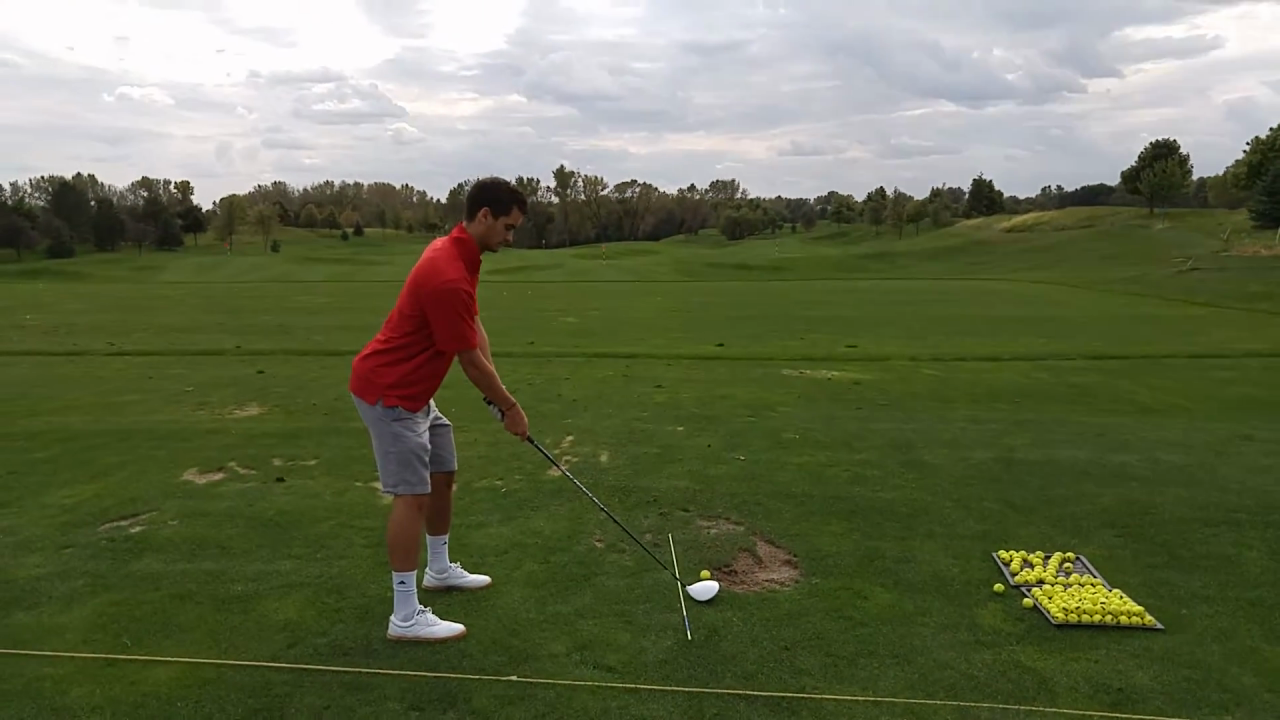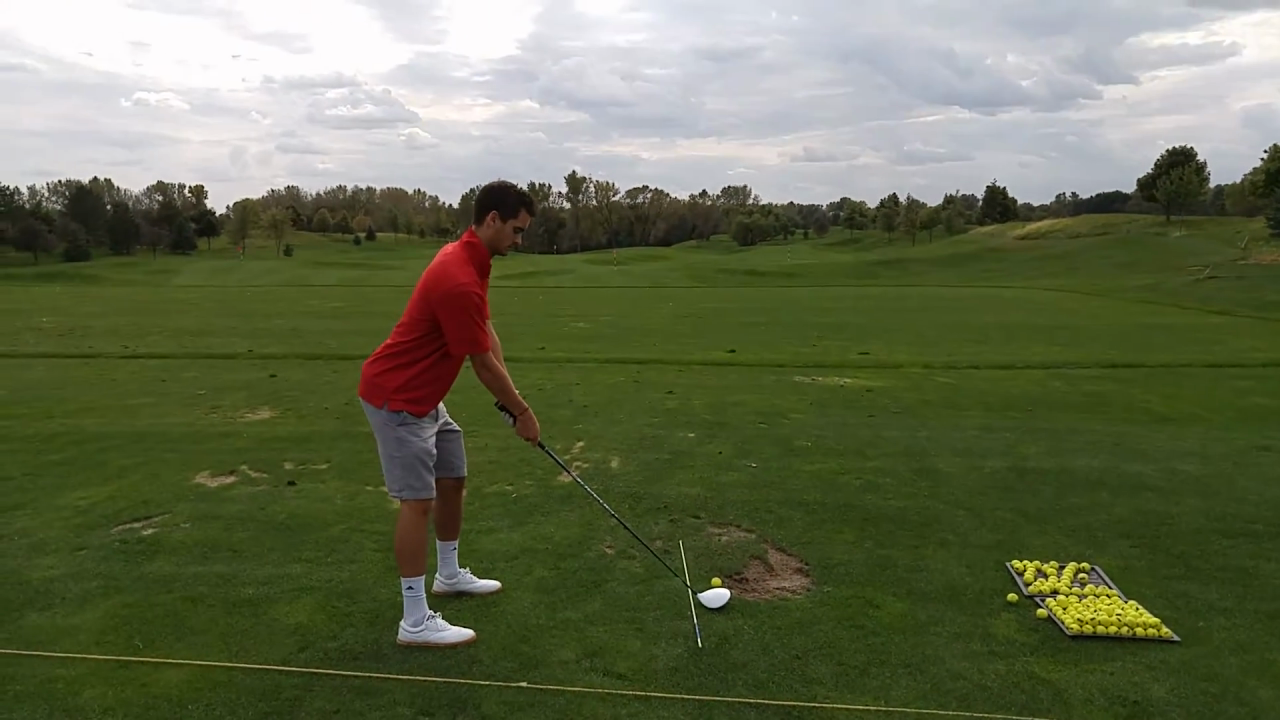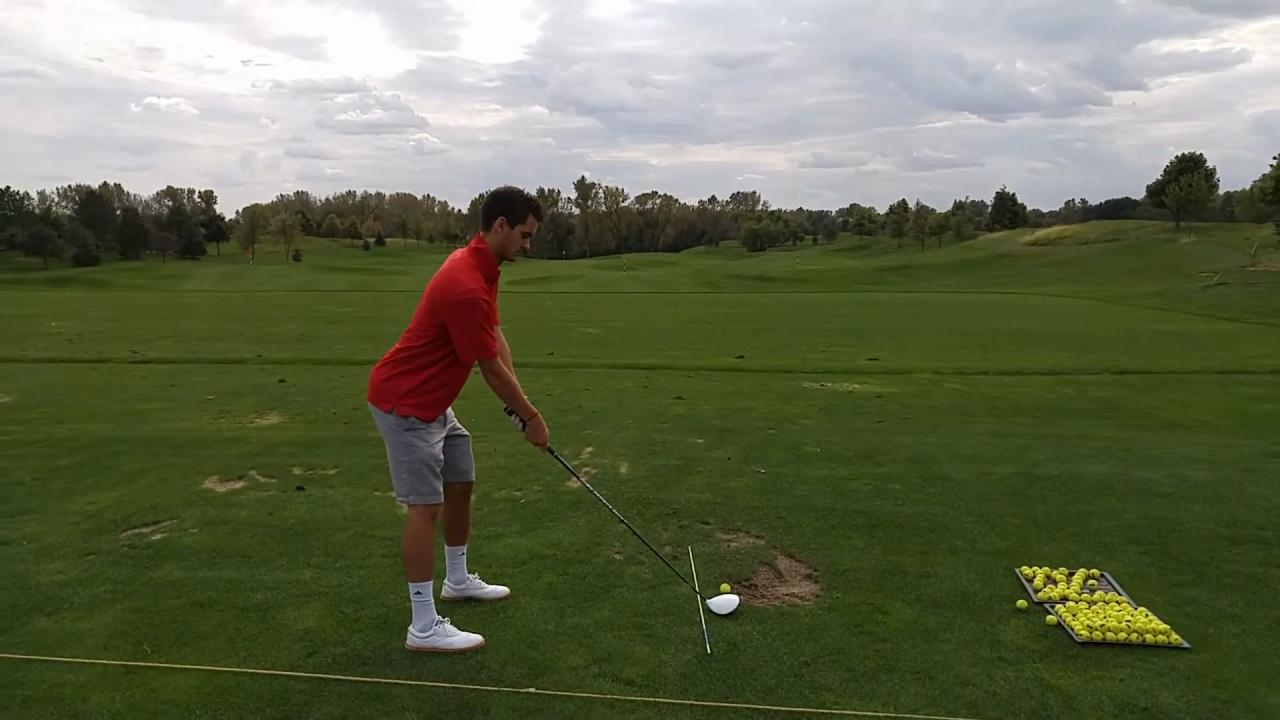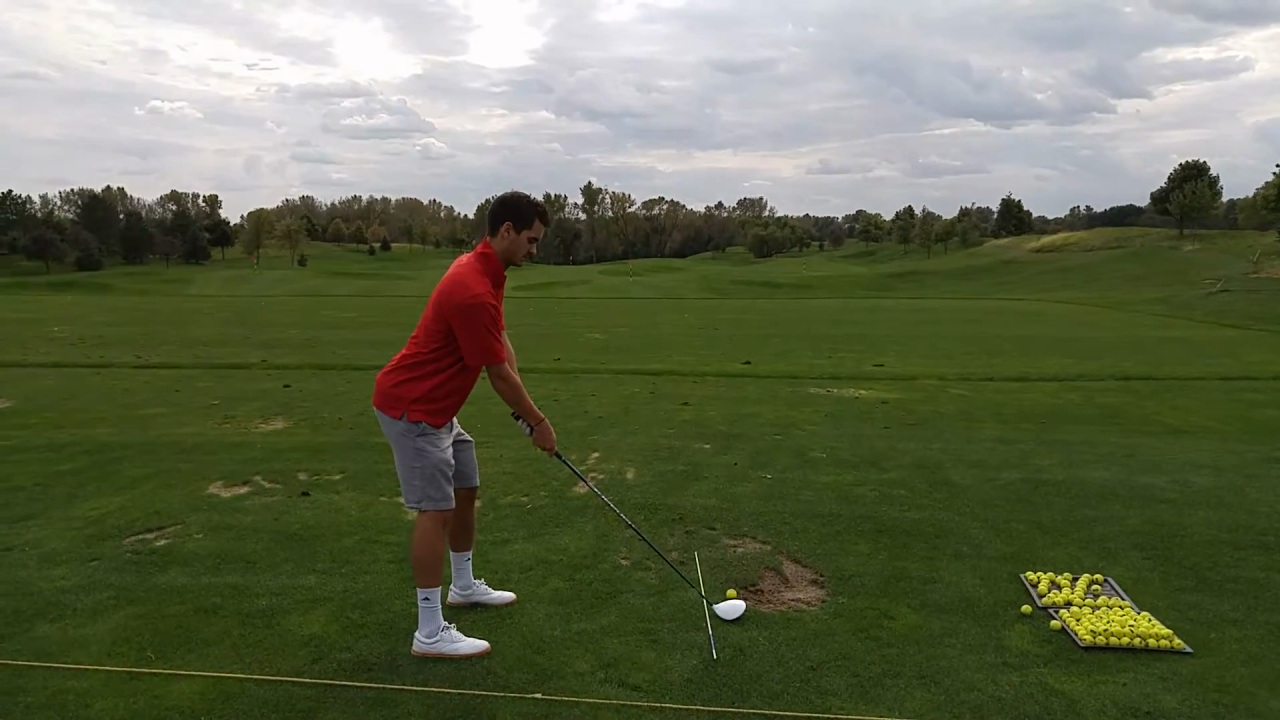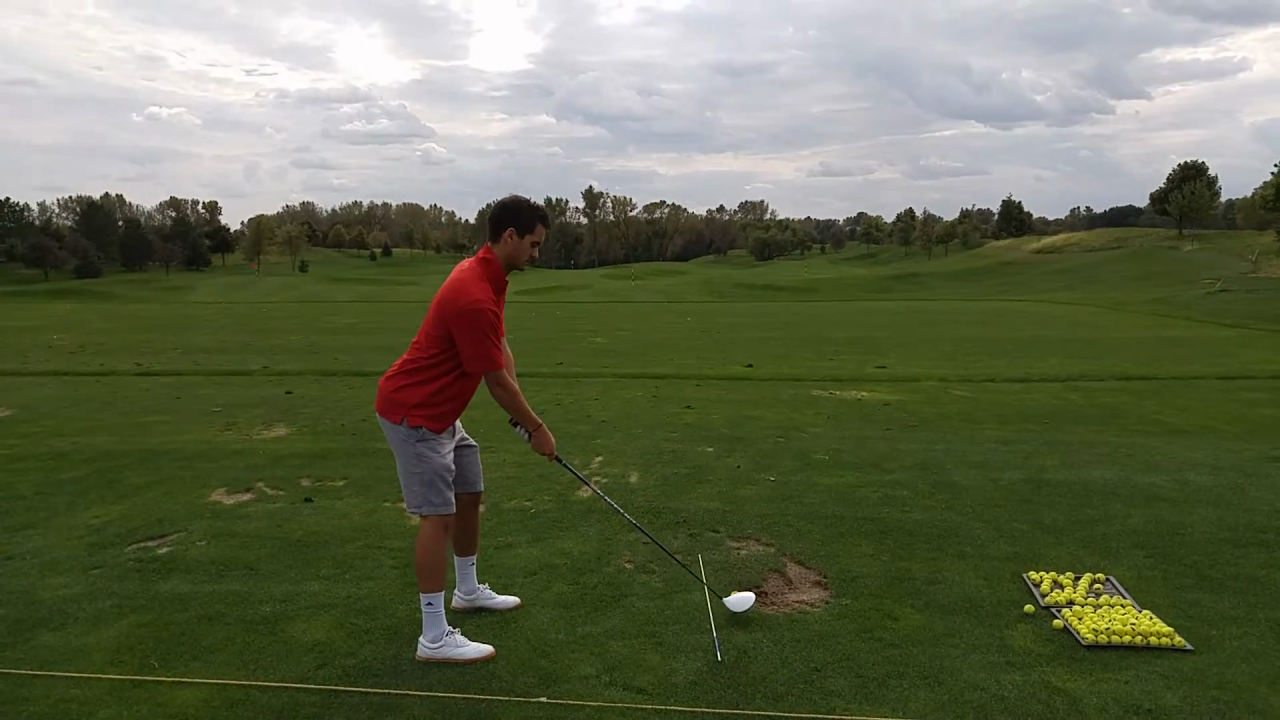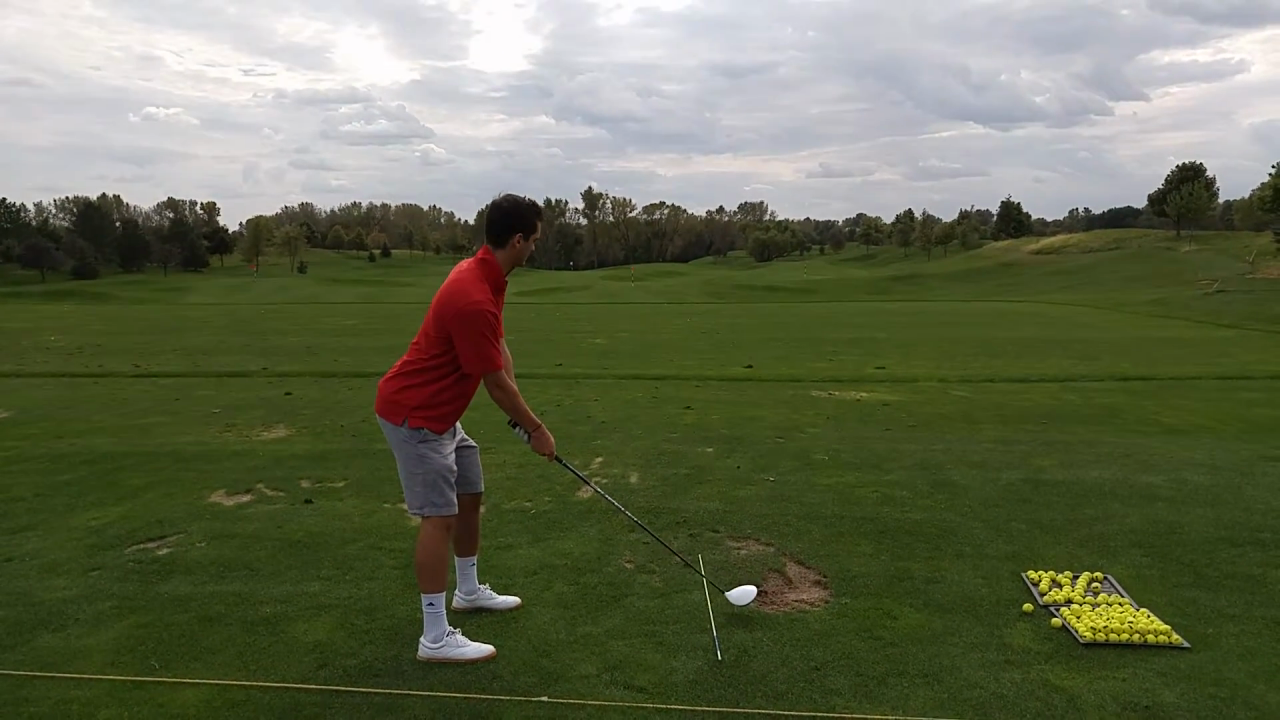
dt=0.3s
person 1, frame 1
left shoulder: (457, 251)
right shoulder: (448, 277)
left elbow: (474, 328)
right elbow: (470, 360)
left wrist: (497, 389)
right wrist: (510, 408)
left hip: (410, 388)
right hip: (388, 392)
left knee: (441, 475)
right knee: (411, 495)
left ankle: (440, 568)
right ankle: (405, 616)
person 1, frame 2
left shoulder: (469, 257)
right shoulder: (458, 280)
left elbow: (486, 332)
right elbow: (483, 363)
left wrist: (510, 393)
right wrist: (522, 412)
left hip: (423, 395)
right hip: (396, 397)
left knee: (451, 481)
right knee: (417, 500)
left ankle: (450, 574)
right ankle: (415, 621)
person 1, frame 3
left shoulder: (481, 265)
right shoulder: (466, 287)
left elbow: (495, 338)
right elbow: (491, 368)
left wrist: (518, 401)
right wrist: (530, 417)
left hip: (431, 400)
right hip: (404, 402)
left knee: (459, 486)
right knee: (424, 505)
left ankle: (458, 579)
right ankle: (424, 627)
person 1, frame 4
left shoulder: (485, 269)
right shoulder: (473, 291)
left elbow: (501, 343)
right elbow: (499, 374)
left wrist: (524, 407)
right wrist: (538, 422)
left hip: (434, 404)
right hip: (411, 408)
left knee: (464, 492)
right knee: (435, 510)
left ankle: (464, 585)
right ankle: (430, 633)
person 1, frame 5
left shoulder: (486, 274)
right shoulder: (474, 297)
left elbow: (501, 348)
right elbow: (497, 380)
left wrist: (522, 411)
right wrist: (536, 428)
left hip: (438, 409)
right hip: (413, 412)
left knee: (468, 496)
right knee: (437, 515)
left ankle: (468, 590)
right ankle: (434, 637)
person 1, frame 6
left shoulder: (485, 275)
right shoulder: (472, 299)
left elbow: (499, 349)
right elbow: (496, 382)
left wrist: (522, 414)
right wrist: (535, 429)
left hip: (438, 410)
right hip: (413, 414)
left knee: (469, 497)
right knee: (439, 516)
left ankle: (469, 590)
right ankle: (435, 638)
